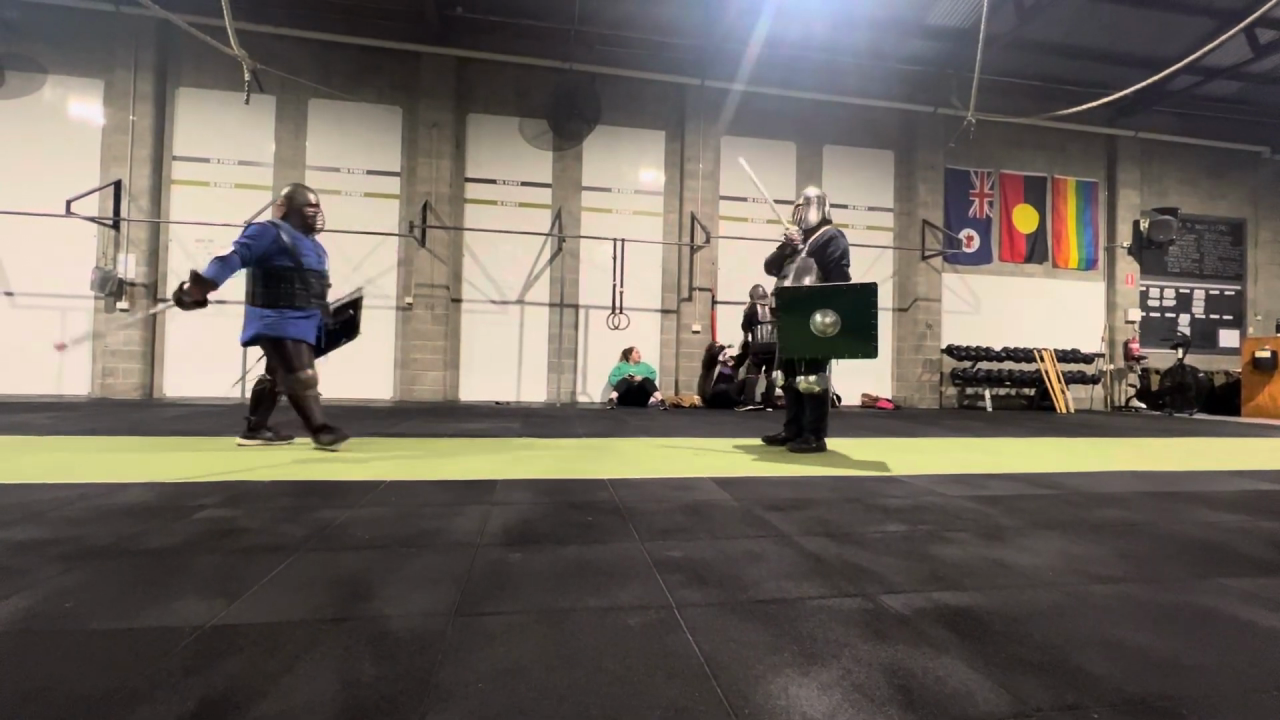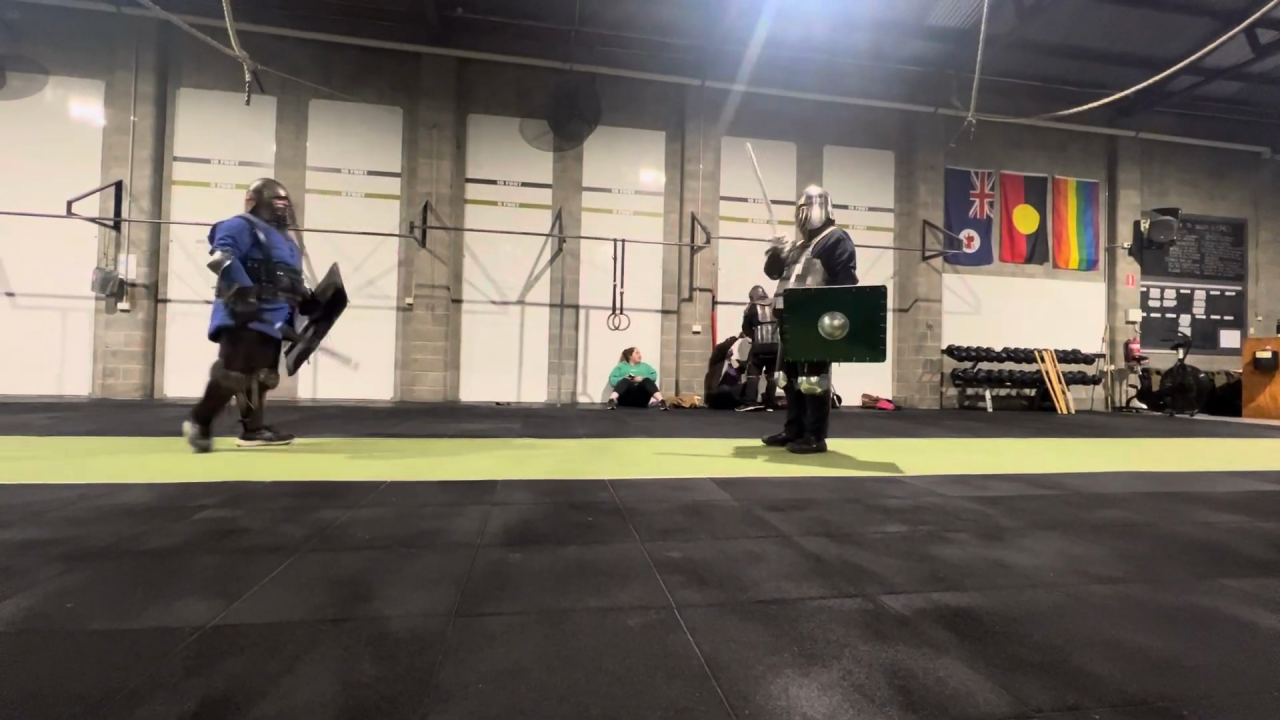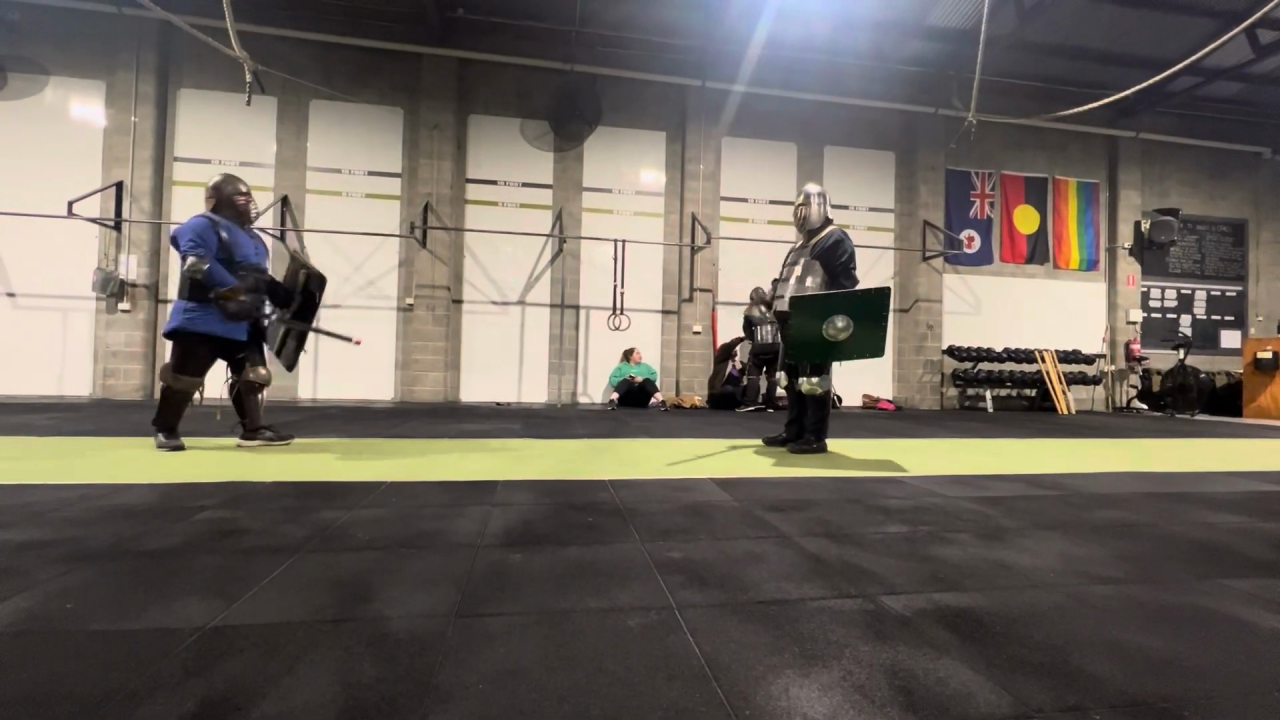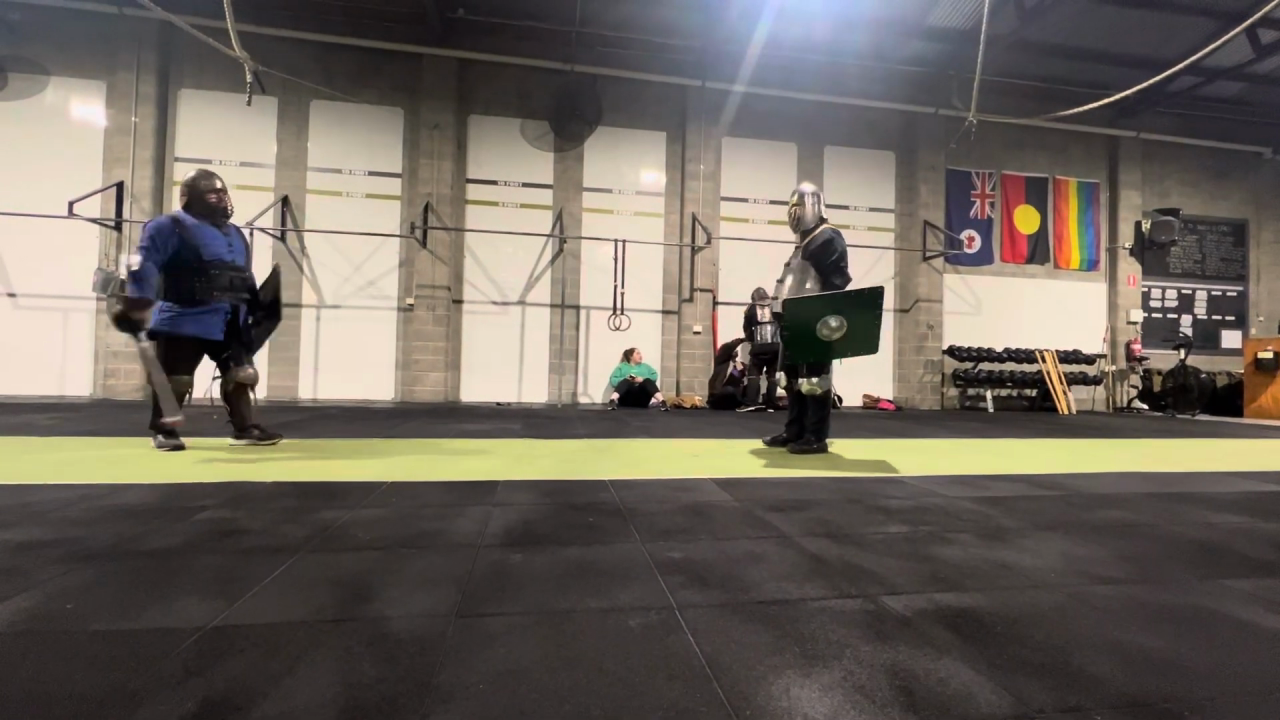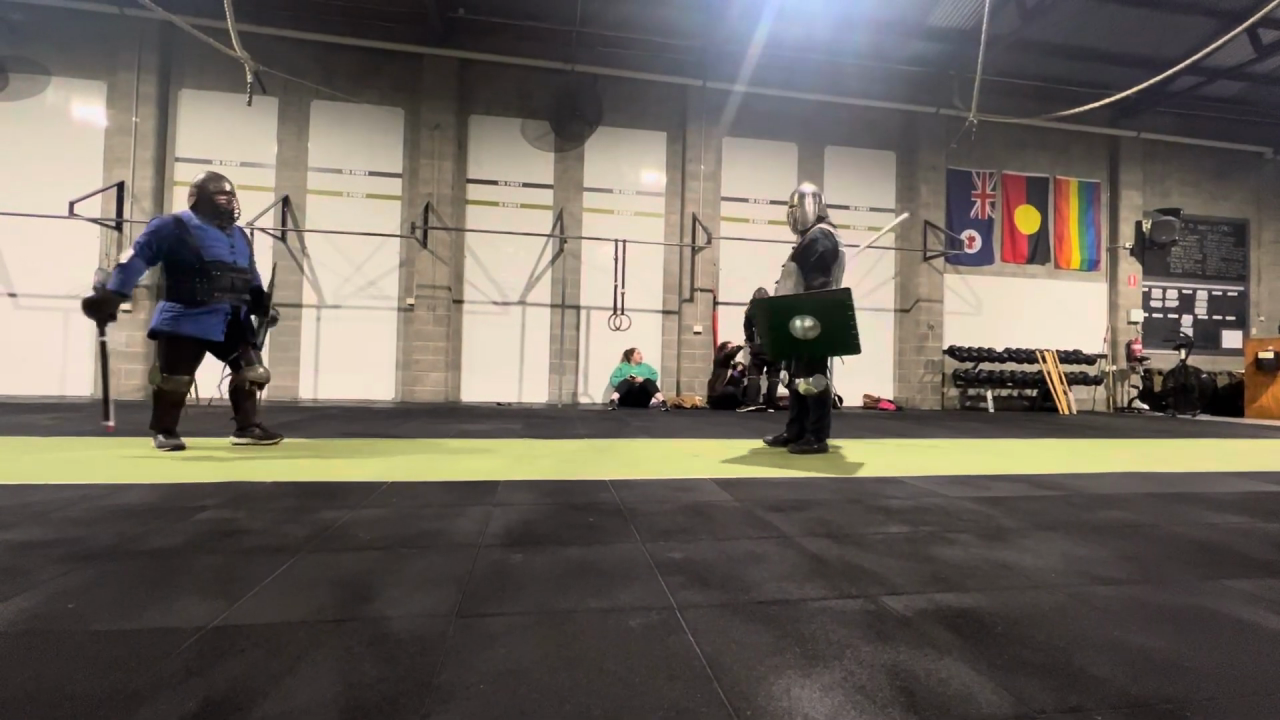
dt=0.3s
person 1, frame 1
left shoulder: (309, 243)
right shoulder: (270, 233)
right elbow: (234, 257)
left wrist: (322, 317)
right wrist: (200, 285)
left hip: (299, 322)
right hip: (279, 321)
left knee: (277, 376)
right knee: (300, 375)
left ankle: (255, 429)
right ankle: (320, 429)
person 1, frame 2
left shoulder: (282, 238)
right shoulder: (240, 227)
left elbow: (288, 279)
right elbow: (223, 259)
left wrist: (306, 302)
right wrist: (243, 296)
left hip: (270, 318)
right hip: (243, 316)
left knee: (263, 375)
right knee: (234, 371)
left ankle: (253, 429)
right ankle: (199, 423)
person 1, frame 3
left shoulder: (251, 237)
right shoulder: (202, 226)
left elbow: (258, 277)
right elbow: (199, 264)
left wrist: (280, 293)
right wrist: (234, 293)
left hip: (240, 322)
right hip: (203, 317)
left knee: (253, 374)
right knee: (185, 376)
left ankle: (254, 429)
right ankle: (165, 430)
person 1, frame 4
left shoulder: (233, 233)
right shoulder: (171, 227)
left elbow: (243, 275)
right elbow: (145, 265)
right wrist: (134, 306)
left hip: (228, 320)
right hip: (186, 317)
left knee: (240, 373)
right knee: (175, 378)
left ankle: (246, 429)
right ankle: (164, 432)
person 1, frame 5
left shoulder: (238, 234)
right shoulder: (174, 227)
left elbow: (250, 275)
right elbow: (136, 259)
left wrist: (263, 306)
right wrist: (109, 297)
left hip: (233, 321)
right hip: (187, 318)
left knee: (252, 372)
right knee: (175, 378)
left ankle: (247, 428)
right ankle: (164, 431)
person 2, frame 1
left shoulder: (831, 238)
right shoulder: (798, 244)
left elbow: (839, 279)
right elbow: (773, 268)
right wrist: (787, 245)
left knee: (811, 377)
right knee: (789, 376)
left ankle: (815, 436)
right ankle: (793, 430)
person 2, frame 2
left shoulder: (836, 239)
right shoulder: (800, 244)
left elbow: (845, 280)
right elbow: (778, 271)
right wrist: (775, 254)
left knee: (813, 378)
right knee: (790, 376)
left ankle: (815, 437)
right ankle: (794, 431)
person 2, frame 3
left shoulder: (835, 239)
right shoulder: (801, 244)
left elbow: (845, 281)
right elbow: (786, 278)
right wrist: (768, 303)
right hip: (792, 321)
left knee: (814, 378)
right knee: (792, 377)
left ankle: (815, 437)
right ankle: (794, 431)
person 2, frame 4
left shoulder: (828, 237)
right shoulder: (806, 240)
left elbow: (836, 280)
left knee: (814, 378)
right knee: (792, 377)
left ankle: (816, 437)
right ankle: (795, 431)
person 2, frame 5
left shoulder: (819, 236)
right shoulder: (812, 237)
left elbow: (817, 282)
left knee: (812, 377)
right knee: (795, 376)
left ankle: (817, 437)
right ankle: (795, 431)
